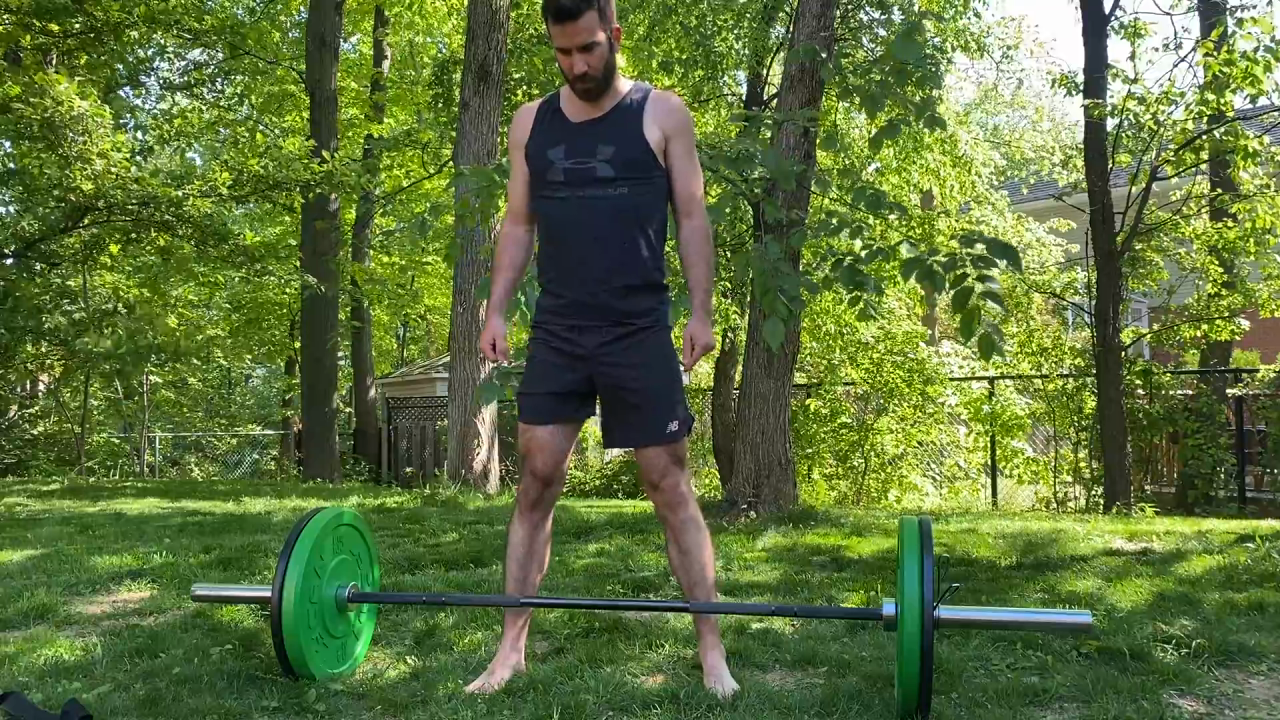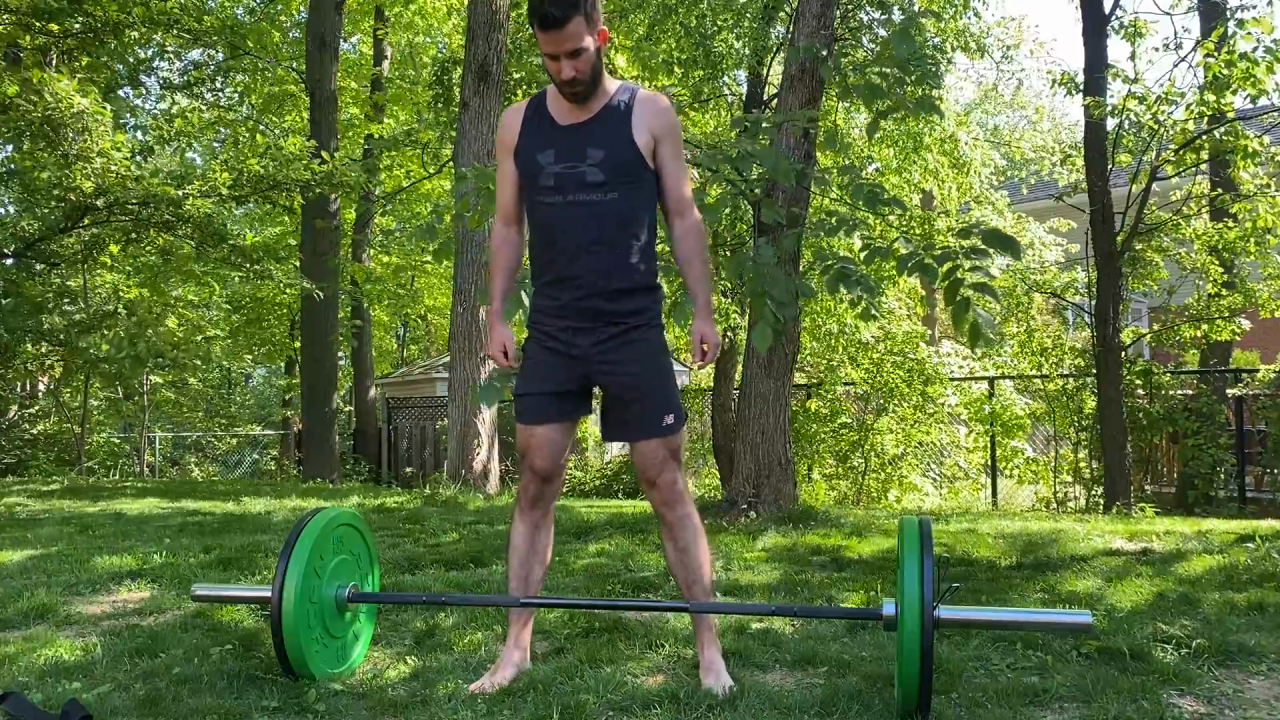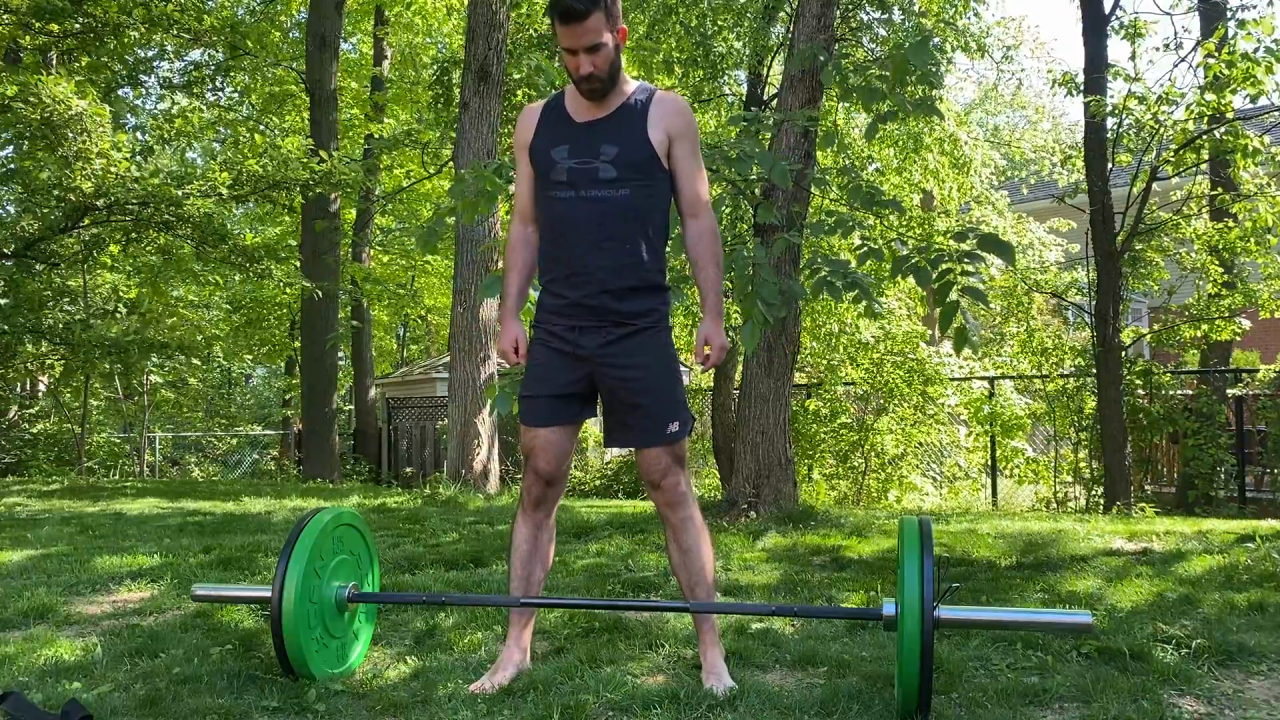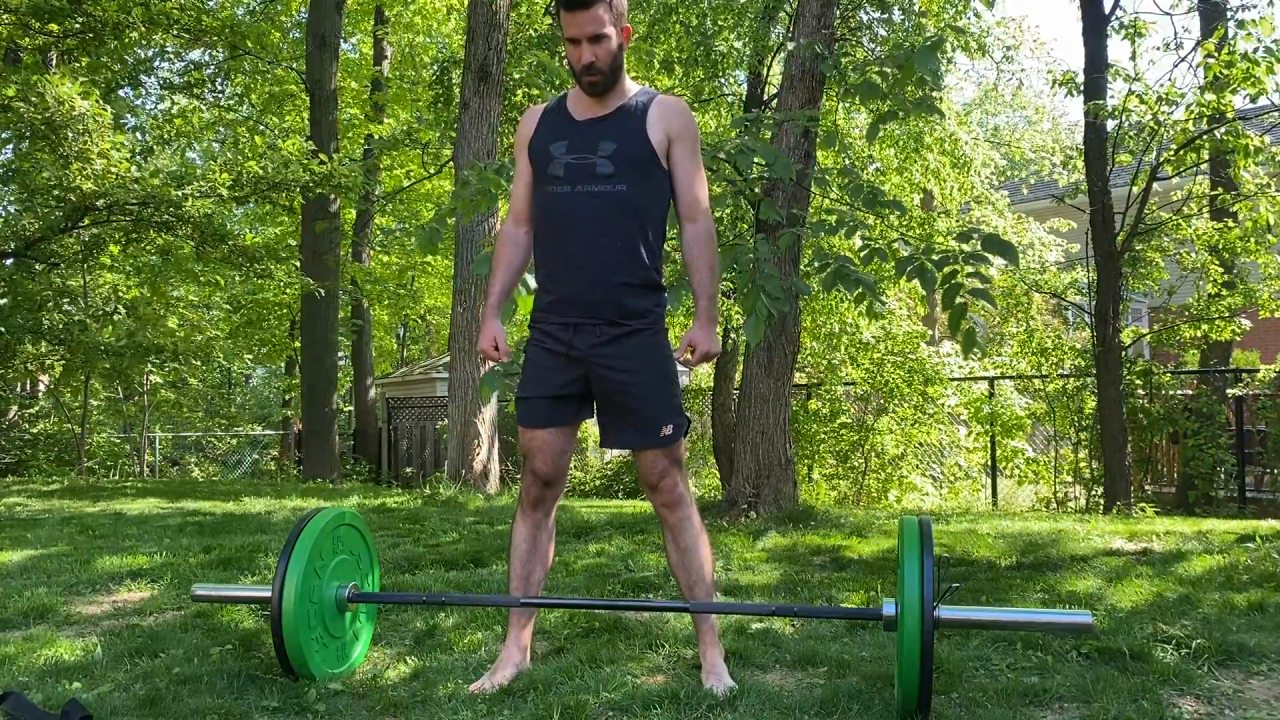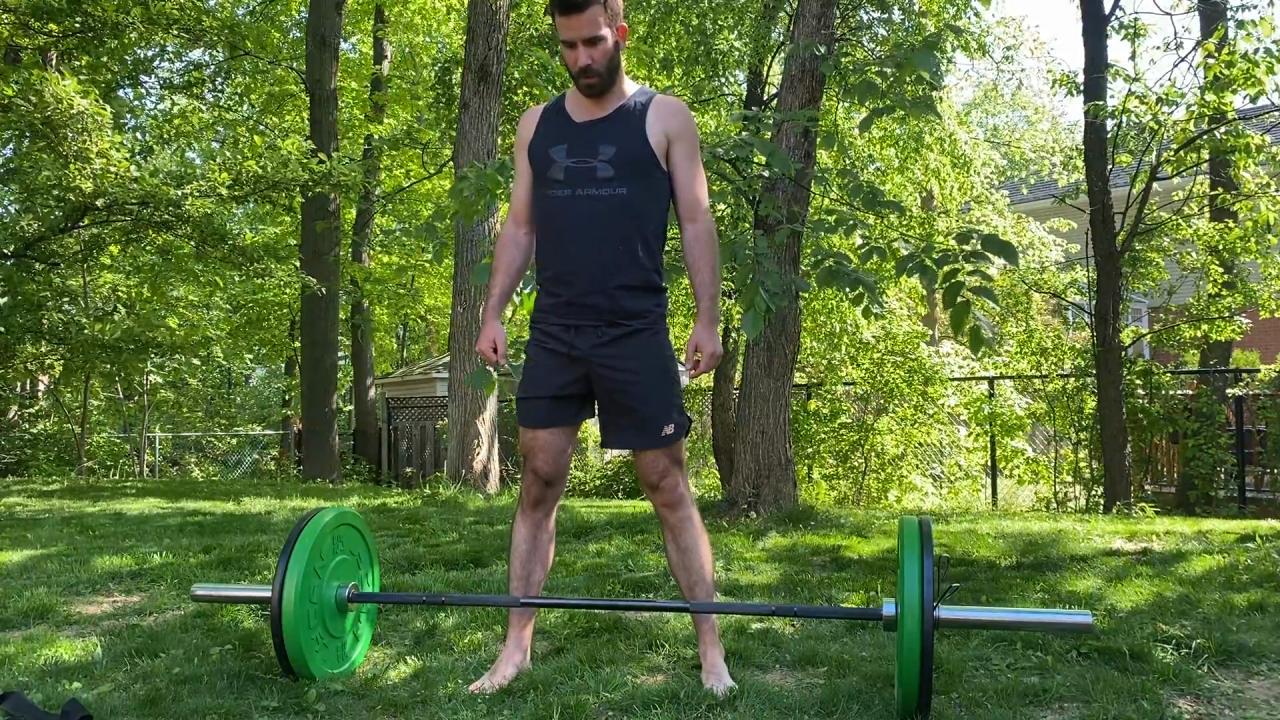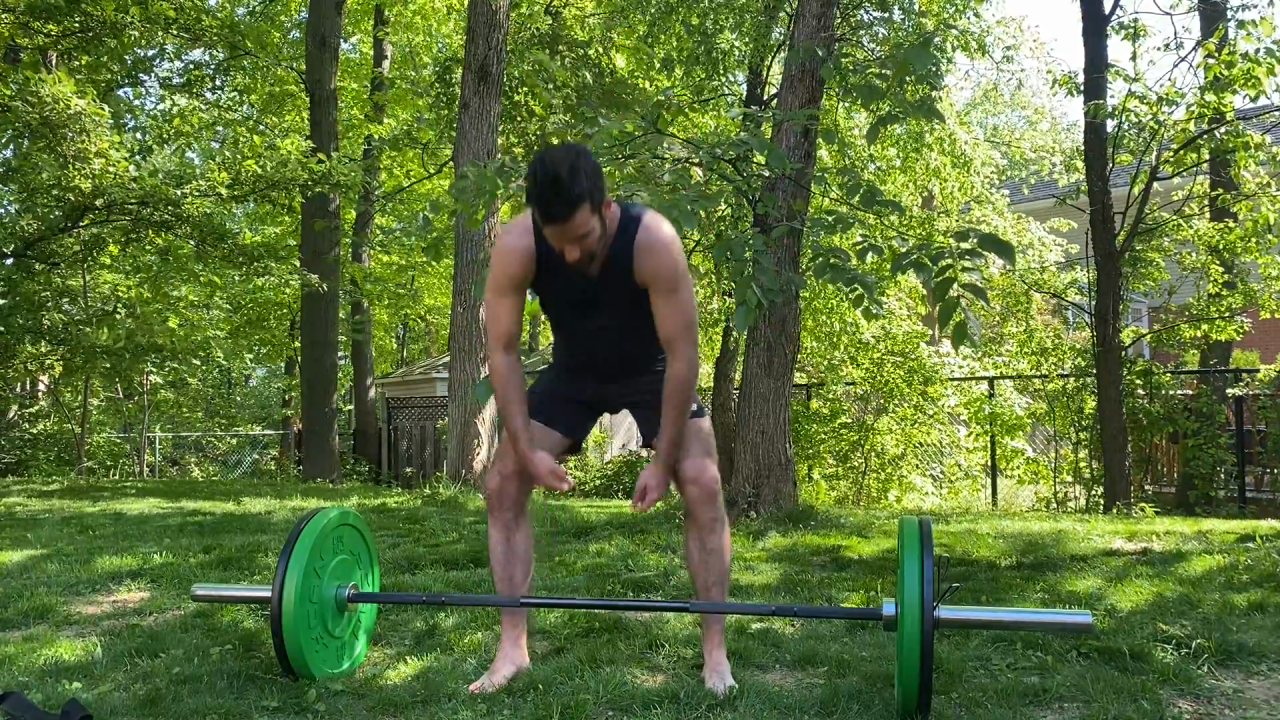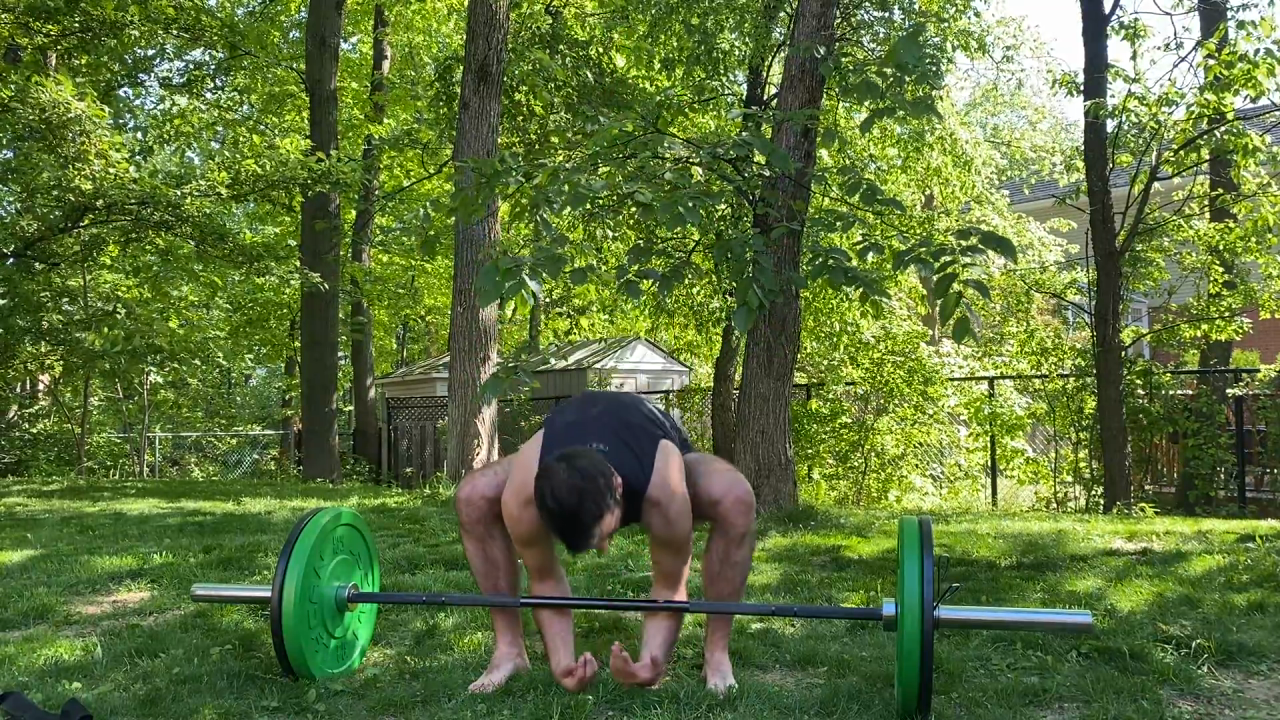
dt=0.5s
person 1, frame 1
left shoulder: (662, 112)
right shoulder: (530, 121)
left elbow: (692, 217)
right elbow: (518, 224)
left wrist: (702, 312)
right wrist: (495, 310)
left hip: (639, 332)
right hip: (554, 334)
left knee: (671, 488)
right knee: (535, 484)
left ankle: (711, 650)
right ankle: (510, 647)
person 1, frame 2
left shoulder: (649, 112)
right shoulder: (518, 123)
left elbow: (684, 216)
right elbow: (508, 224)
left wrist: (704, 311)
right wrist: (497, 313)
left hip: (633, 331)
right hip: (550, 333)
left knee: (666, 485)
right knee: (535, 483)
left ankle: (709, 649)
right ankle: (516, 646)
person 1, frame 3
left shoulder: (666, 113)
right shoulder: (536, 121)
left elbow: (698, 217)
right elbow: (526, 224)
left wrist: (713, 314)
right wrist: (510, 313)
left hip: (640, 333)
right hip: (556, 333)
left knee: (671, 487)
right knee: (539, 486)
left ankle: (710, 648)
right ankle: (516, 646)
person 1, frame 4
left shoulder: (666, 115)
right shoulder: (538, 122)
left elbow: (696, 221)
right elbow: (519, 225)
left wrist: (706, 317)
right wrist: (491, 312)
left hip: (635, 335)
right hip: (551, 335)
left knee: (668, 489)
right knee: (537, 488)
left ankle: (710, 649)
right ankle: (516, 646)
person 1, frame 5
left shoulder: (665, 116)
right shoulder: (536, 122)
left elbow: (697, 221)
right elbow: (518, 226)
left wrist: (707, 320)
right wrist: (492, 314)
left hip: (636, 335)
right hip: (551, 336)
left knee: (670, 491)
right knee: (537, 491)
left ankle: (710, 647)
right ankle: (516, 646)
person 1, frame 6
left shoulder: (653, 240)
right shoulder: (513, 245)
left elbow: (682, 355)
right elbow: (501, 350)
left wrist: (664, 458)
right wrist: (526, 447)
left hip: (652, 370)
right hip: (572, 373)
left knee: (702, 489)
right knee: (501, 486)
left ankle: (715, 650)
right ankle: (513, 645)
person 1, frame 7
left shoulder: (663, 493)
right shoulder: (523, 496)
left elbow: (670, 585)
right elbow: (544, 577)
left wrist: (651, 661)
right wrist: (561, 659)
left hip: (658, 455)
left knee: (734, 500)
right knee: (474, 499)
left ankle: (716, 653)
right ankle: (509, 648)
